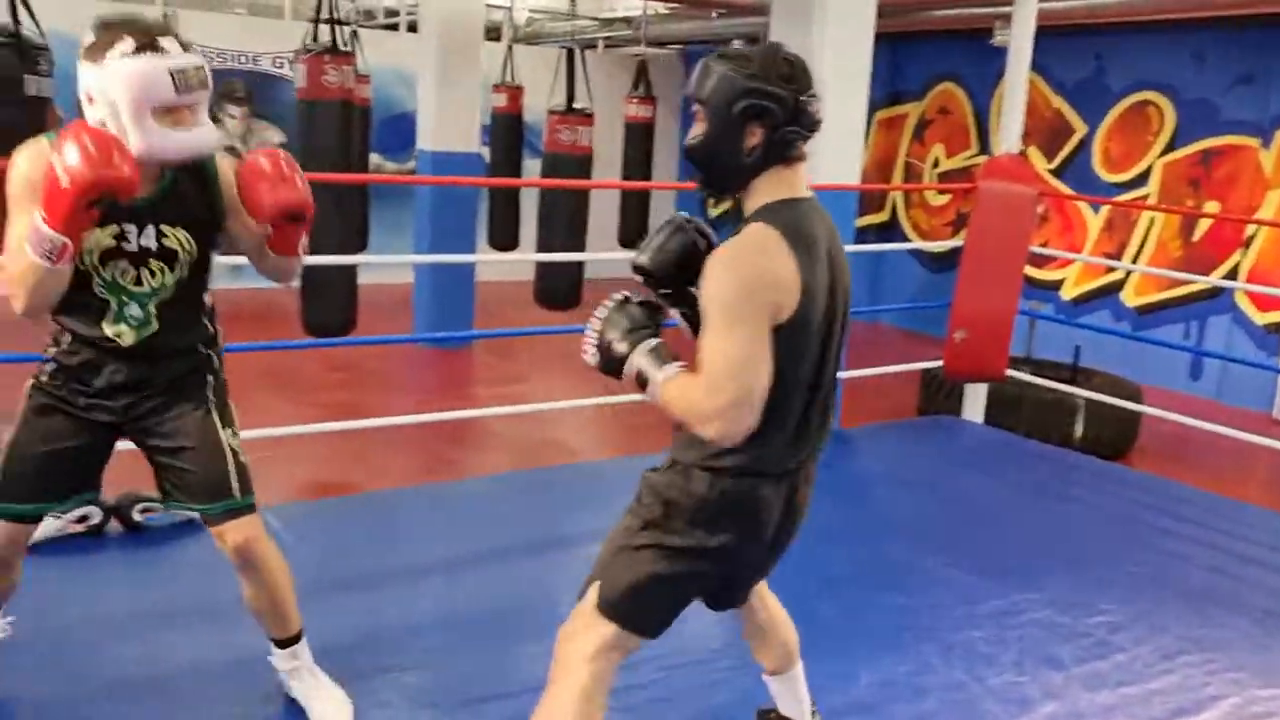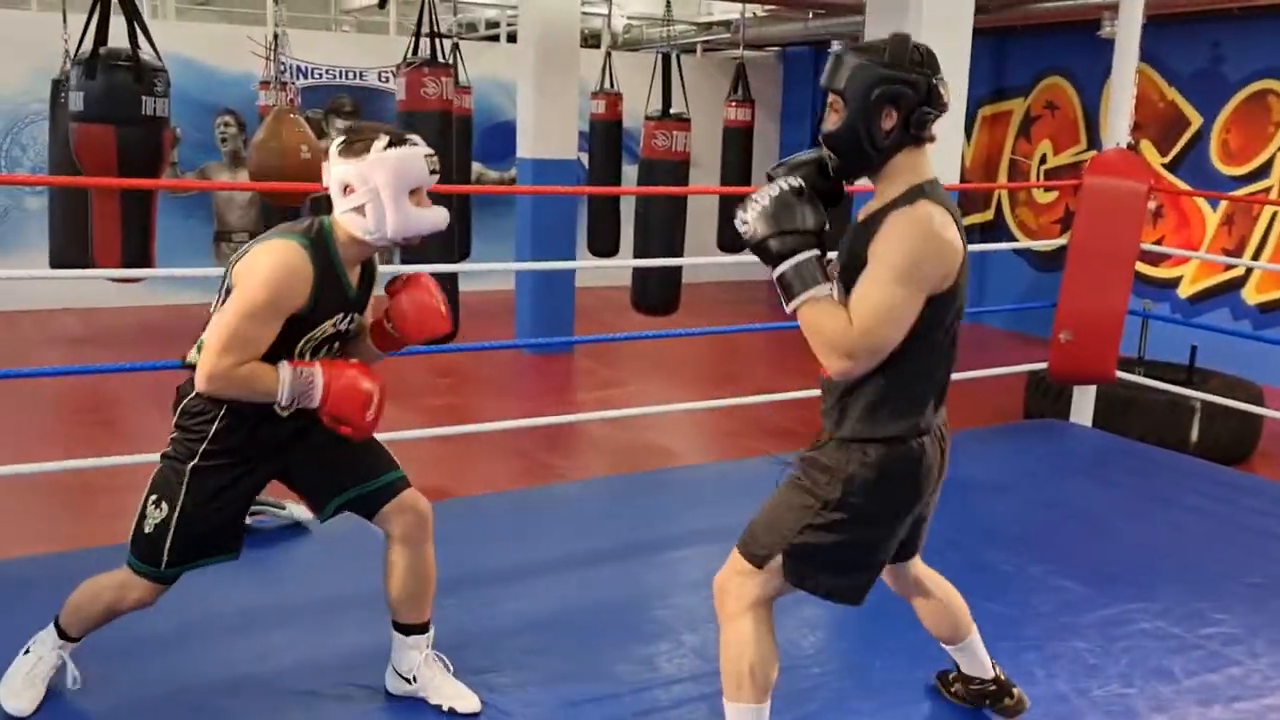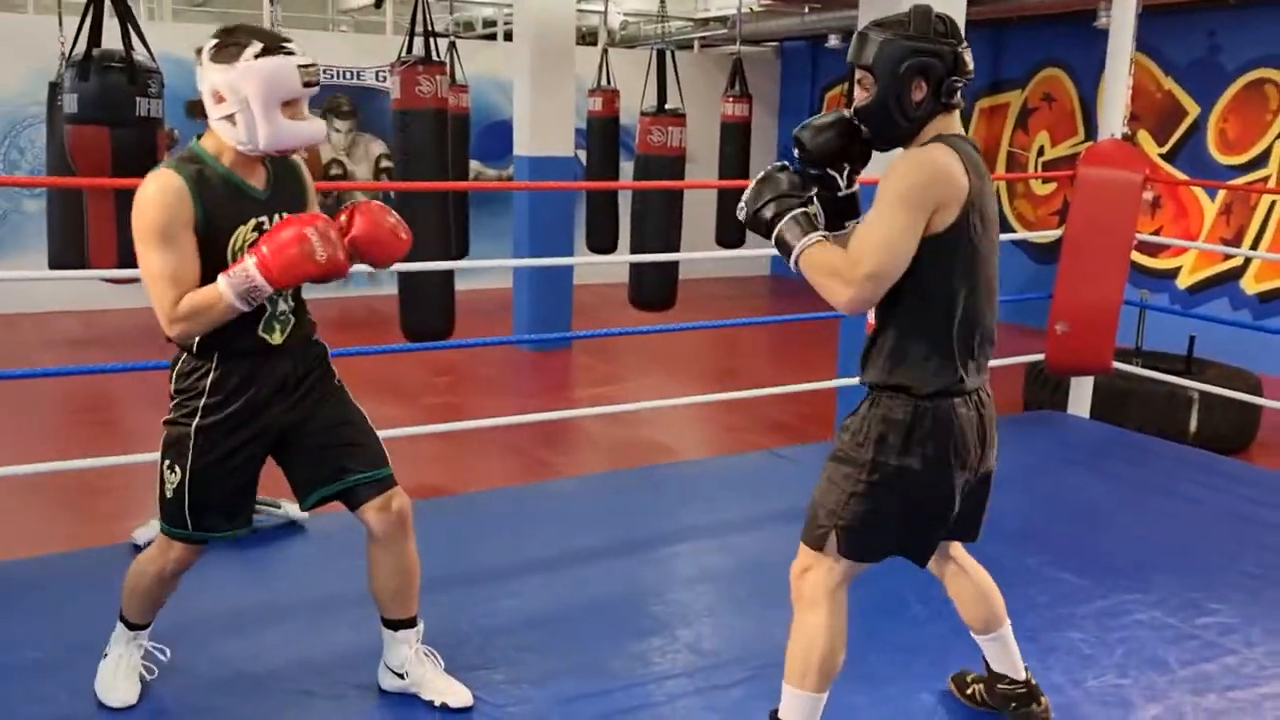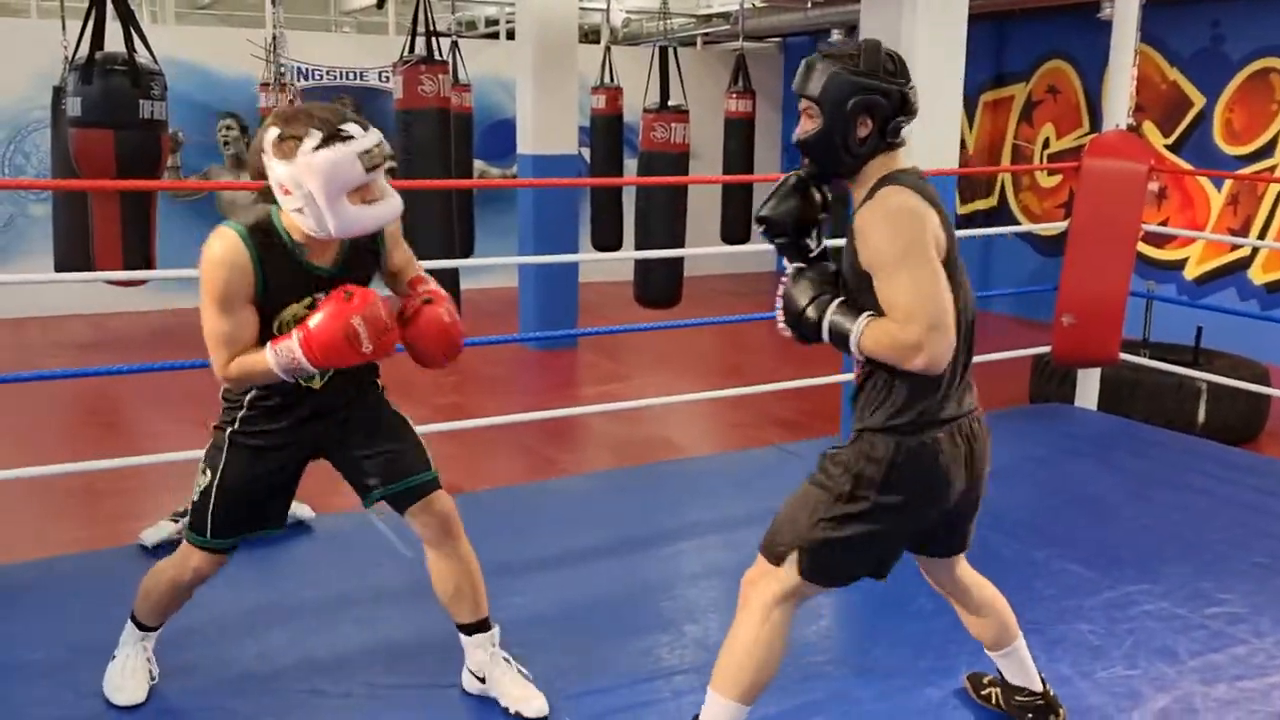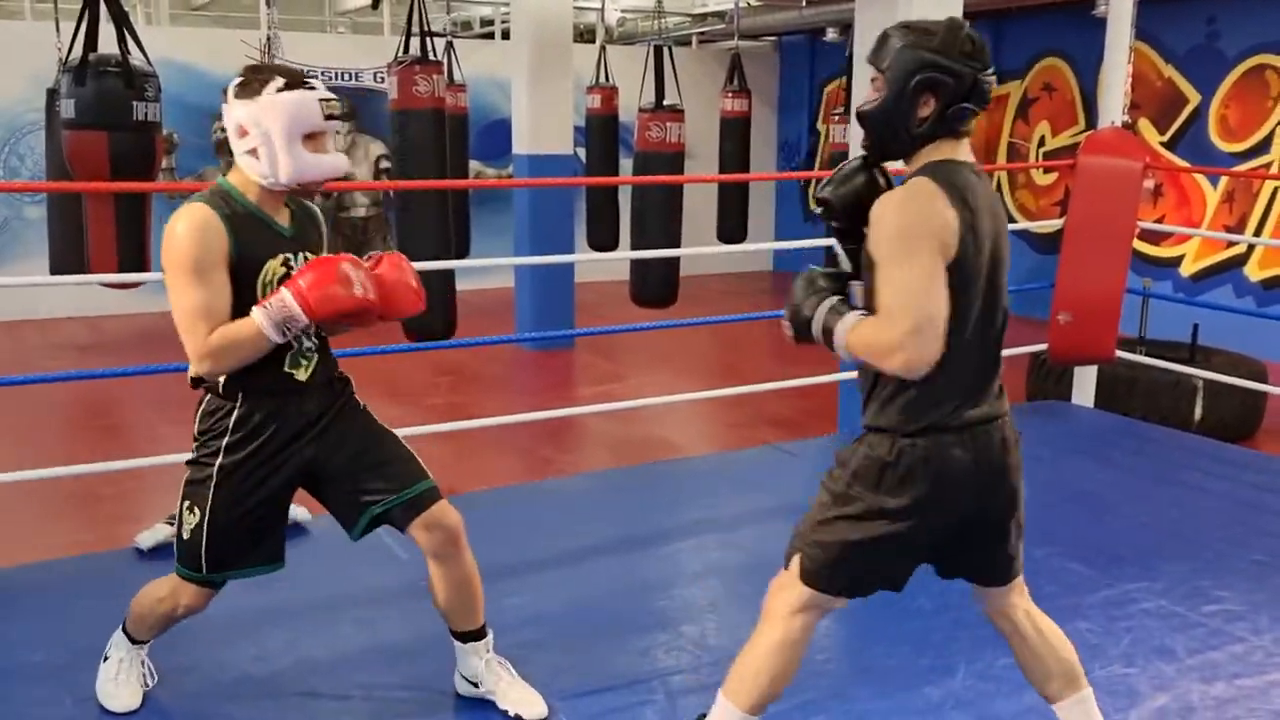
dt=0.4s
person 1, frame 1
left shoulder: (753, 257)
right shoulder: (814, 231)
left elbow: (725, 417)
left wrist: (634, 352)
right wrist: (682, 290)
left hip: (716, 489)
right hip: (779, 482)
left knee: (586, 648)
right knee: (744, 586)
person 1, frame 2
left shoulder: (918, 226)
right shoulder: (890, 207)
left elbow: (844, 351)
right elbow: (844, 304)
left wrist: (795, 249)
right wrist: (803, 221)
left hip: (868, 460)
right hip: (896, 450)
left knee: (740, 590)
right knee: (902, 568)
person 1, frame 3
left shoulder: (929, 168)
right shoulder: (954, 165)
left elbow: (848, 287)
right elbow: (874, 270)
left wrist: (786, 210)
right wrist: (823, 182)
left hip: (910, 417)
right hip: (957, 408)
left knee: (816, 580)
right knee: (946, 551)
person 1, frame 4
left shoulder: (891, 212)
right shoulder: (901, 199)
left elbow: (926, 346)
right elbow: (861, 310)
left wrist: (827, 313)
right wrist: (802, 252)
left hip: (898, 450)
right hip: (954, 435)
left knee: (765, 589)
right knee: (947, 567)
person 1, frame 5
left shoulder: (910, 204)
right shoulder: (975, 191)
left elbow: (910, 350)
left wrist: (824, 315)
right wrist: (852, 232)
left hip: (911, 452)
right hip: (983, 443)
left knee: (791, 603)
right knee: (1009, 603)
person 2, frame 1
left shoulder: (215, 168)
left elbow: (273, 266)
left wrist: (283, 224)
right wrist: (59, 213)
left hip: (177, 373)
right hip: (79, 373)
left knee: (241, 536)
person 2, frame 2
left shoulder: (364, 258)
right shoulder: (286, 261)
right elbow: (215, 374)
left wrist: (392, 329)
right wrist: (315, 388)
left hip: (305, 419)
right hip: (225, 428)
left knee: (410, 515)
right knee: (145, 583)
left ankle: (413, 663)
right ankle: (50, 647)
person 2, frame 3
left shoulder: (289, 169)
right shoulder: (169, 191)
right elbow: (175, 320)
left wrist: (355, 239)
right wrist: (261, 271)
left hip: (304, 374)
right hip: (218, 394)
left knee: (390, 513)
right knee: (179, 548)
left ankle: (405, 658)
right ankle: (127, 643)
person 2, frame 4
left shoulder: (371, 224)
right shoulder: (237, 251)
left elbow: (406, 277)
right elbow: (231, 368)
left wrist: (430, 305)
right wrist: (308, 347)
left hip: (348, 392)
right hip: (268, 405)
left knee: (438, 516)
right knee: (203, 557)
left ankle: (485, 662)
right ankle: (136, 640)
person 2, frame 5
left shoulder: (306, 212)
right shoulder: (199, 224)
right elbow: (206, 357)
left wrist: (368, 294)
right wrist: (296, 302)
left hip: (328, 406)
right hip: (244, 428)
left knee: (442, 528)
right knee: (192, 589)
left ankle: (478, 663)
right ankle: (126, 648)
